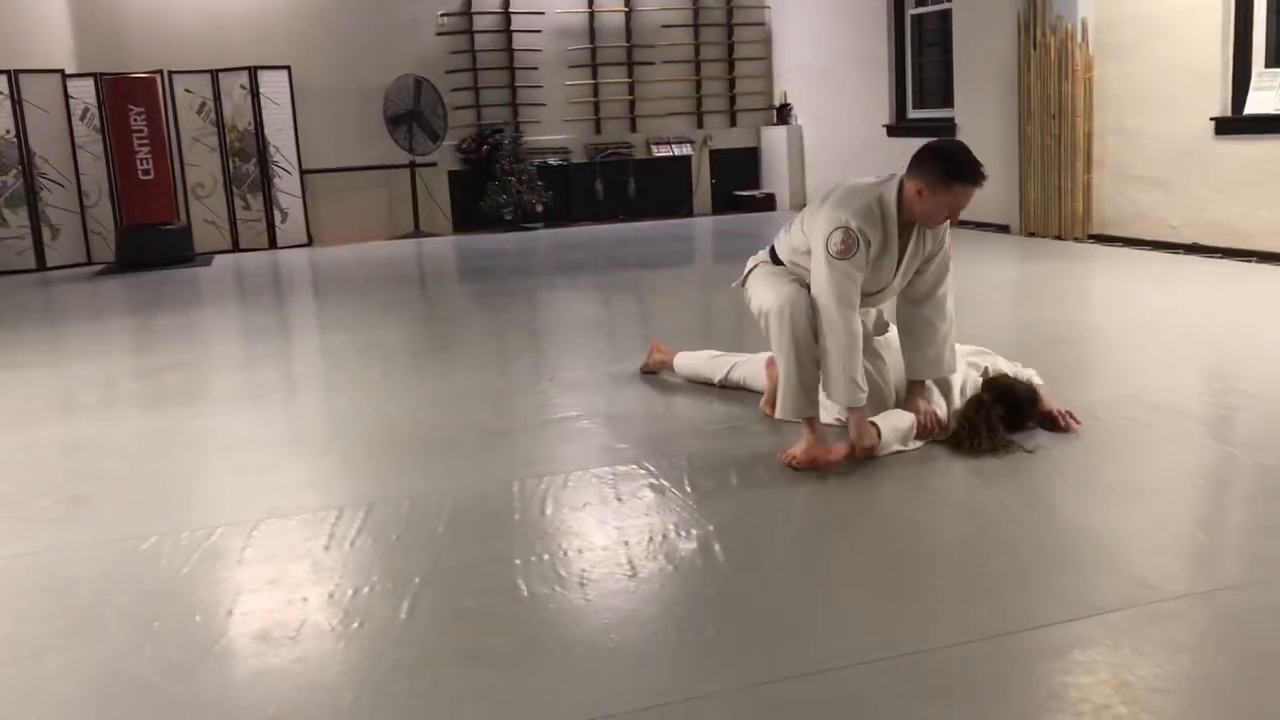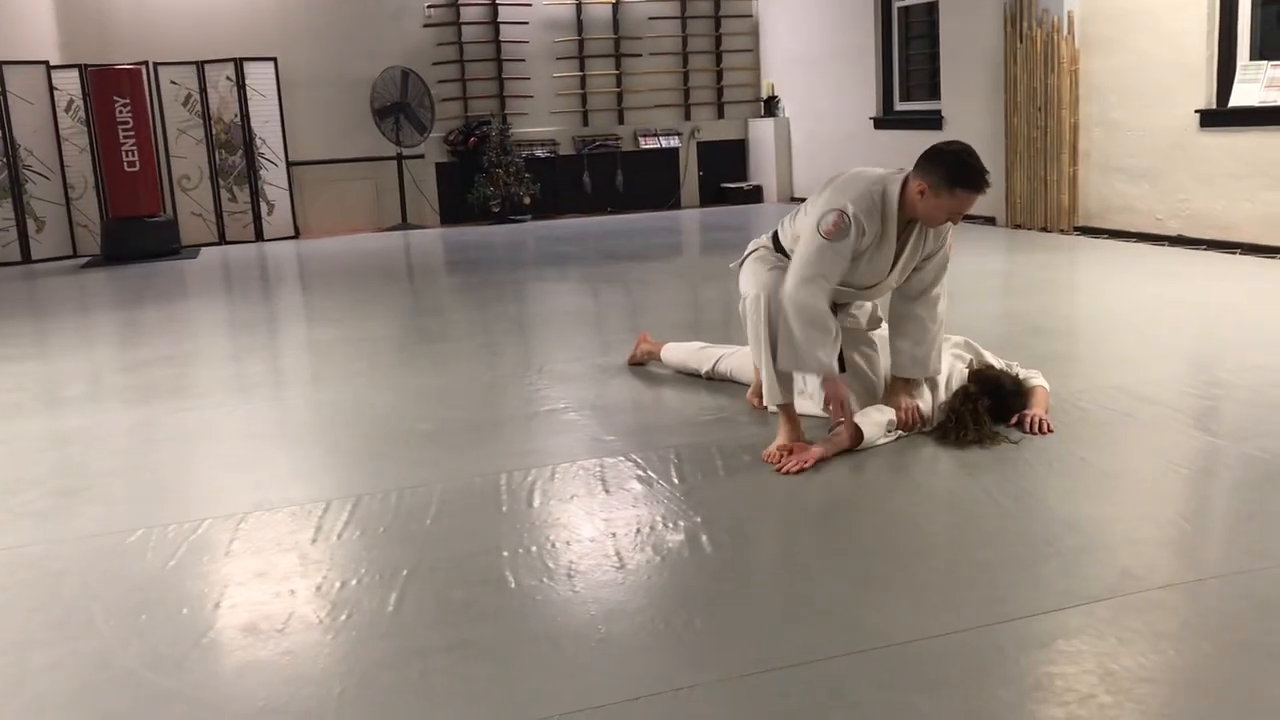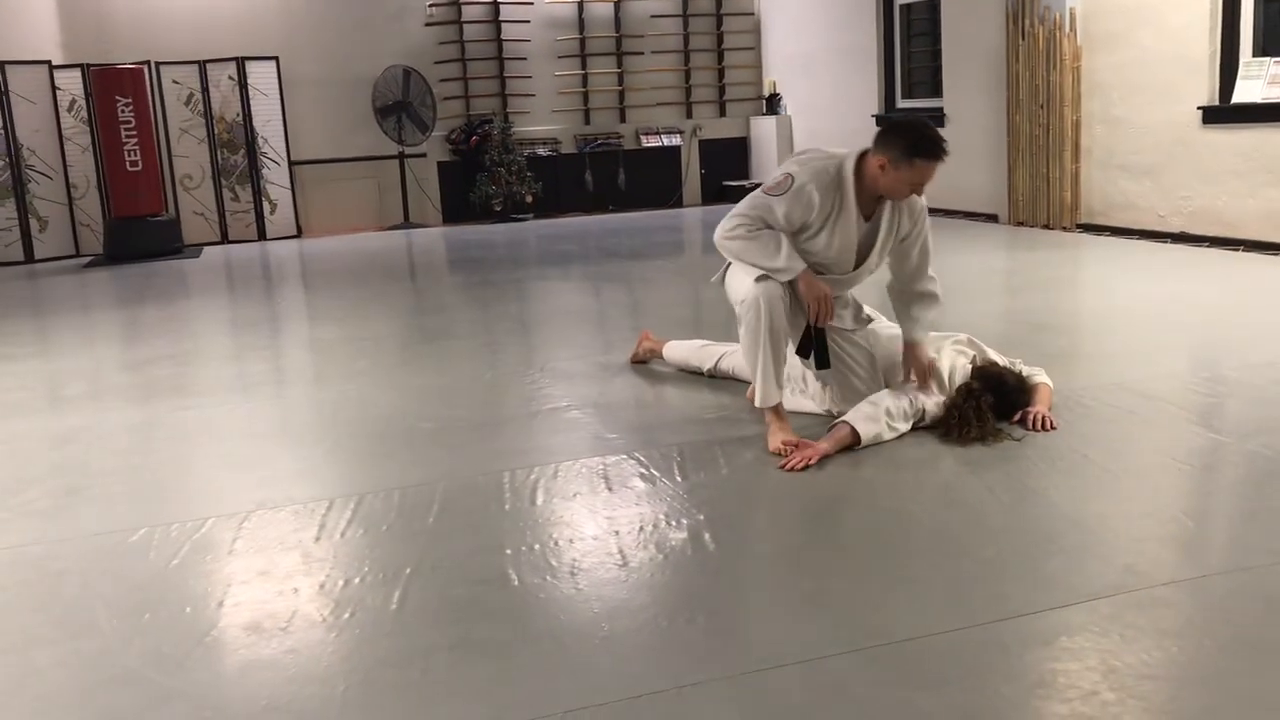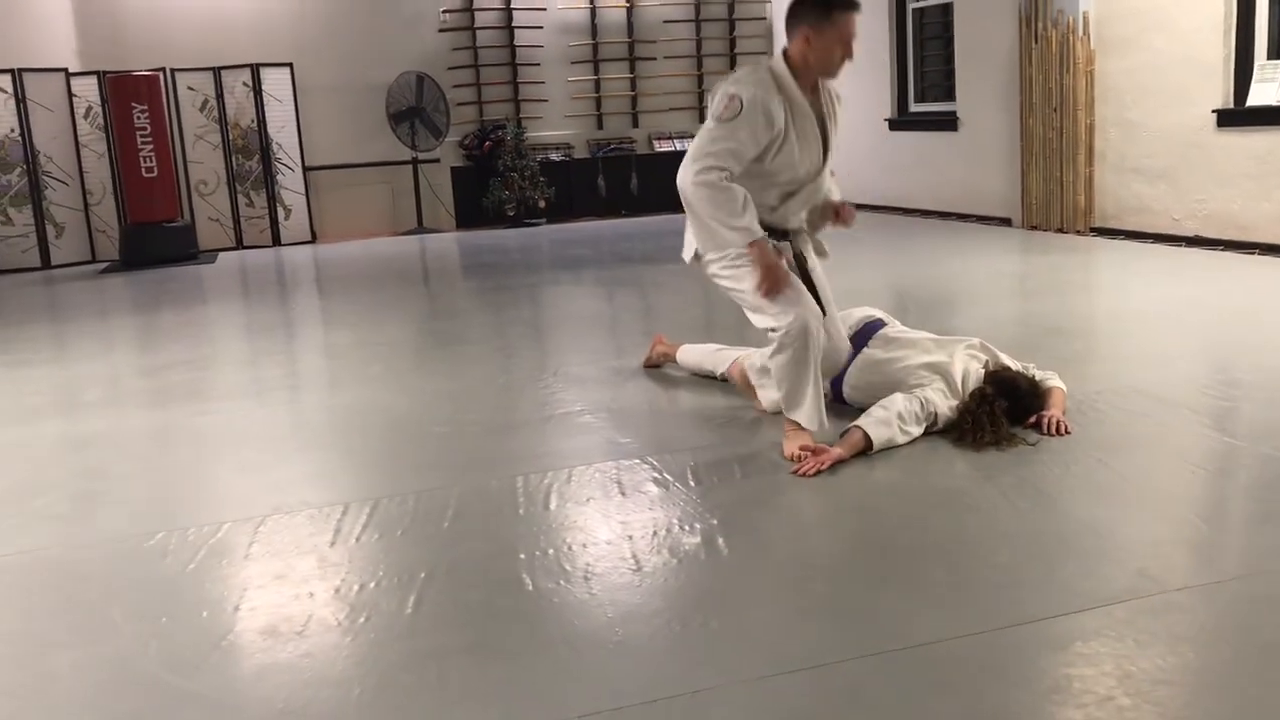
dt=0.5s
person 1, frame 1
left shoulder: (985, 365)
right shoulder: (942, 413)
left elbow: (1026, 383)
right elbow: (890, 427)
left wrist: (1048, 408)
left ankle: (674, 357)
right ankle: (666, 358)
person 1, frame 2
left shoulder: (970, 354)
right shoulder: (930, 403)
left elbow: (1030, 378)
right elbow: (879, 419)
left wrist: (1037, 408)
right wrist: (825, 448)
right hip: (817, 369)
right knee: (734, 364)
right ankle: (652, 349)
person 1, frame 3
left shoulder: (970, 350)
right shoulder: (932, 398)
left elbow: (1033, 374)
right elbow: (881, 411)
left wrist: (1039, 405)
right wrist: (825, 445)
right hip: (820, 368)
right knee: (731, 361)
right ankle: (654, 346)
person 1, frame 4
left shoulder: (984, 355)
right shoulder: (944, 401)
left elbow: (1046, 379)
right elbow: (895, 414)
left wrist: (1053, 408)
right wrist: (841, 450)
right hip: (835, 374)
right knee: (748, 369)
right ankle: (668, 352)
person 2, frame 1
left shoulder: (933, 223)
right shoulder: (850, 217)
left elbow: (927, 304)
right elbow: (837, 317)
left wrist: (916, 389)
right wrist: (856, 414)
left hip: (851, 296)
right hip: (785, 279)
right knee: (788, 303)
left ankle: (788, 367)
right ankle: (810, 430)
person 2, frame 2
left shoulder: (935, 224)
right shoulder: (852, 202)
left elbow: (920, 302)
right elbow: (803, 291)
left wrist: (901, 384)
right wrist: (827, 375)
left hip: (842, 292)
right hip: (784, 267)
right knee: (766, 292)
left ankle: (774, 362)
right ankle: (788, 422)
person 2, frame 3
left shoulder: (909, 208)
right shoulder: (811, 179)
left elbow: (915, 277)
right elbow: (732, 231)
left wrist: (914, 340)
right wrist: (801, 273)
left hip: (829, 294)
right hip: (774, 274)
right knee: (767, 297)
left ankle: (771, 372)
right ankle: (776, 416)
person 2, frame 4
left shoulder: (823, 94)
right shoulder: (752, 92)
right elbow: (699, 176)
left wrist: (829, 203)
right wrist: (756, 244)
left hip: (789, 240)
right hip: (735, 242)
left knee: (832, 350)
right knee: (798, 320)
left ankle: (755, 374)
right ankle: (796, 424)
